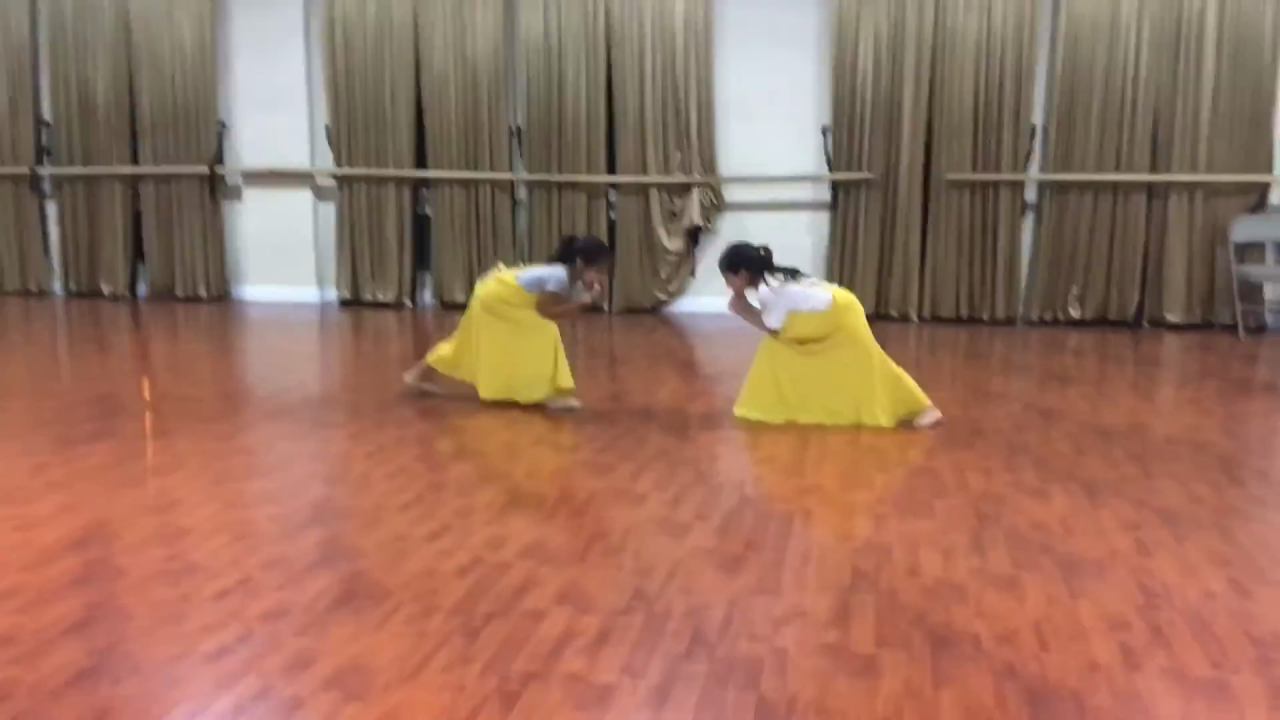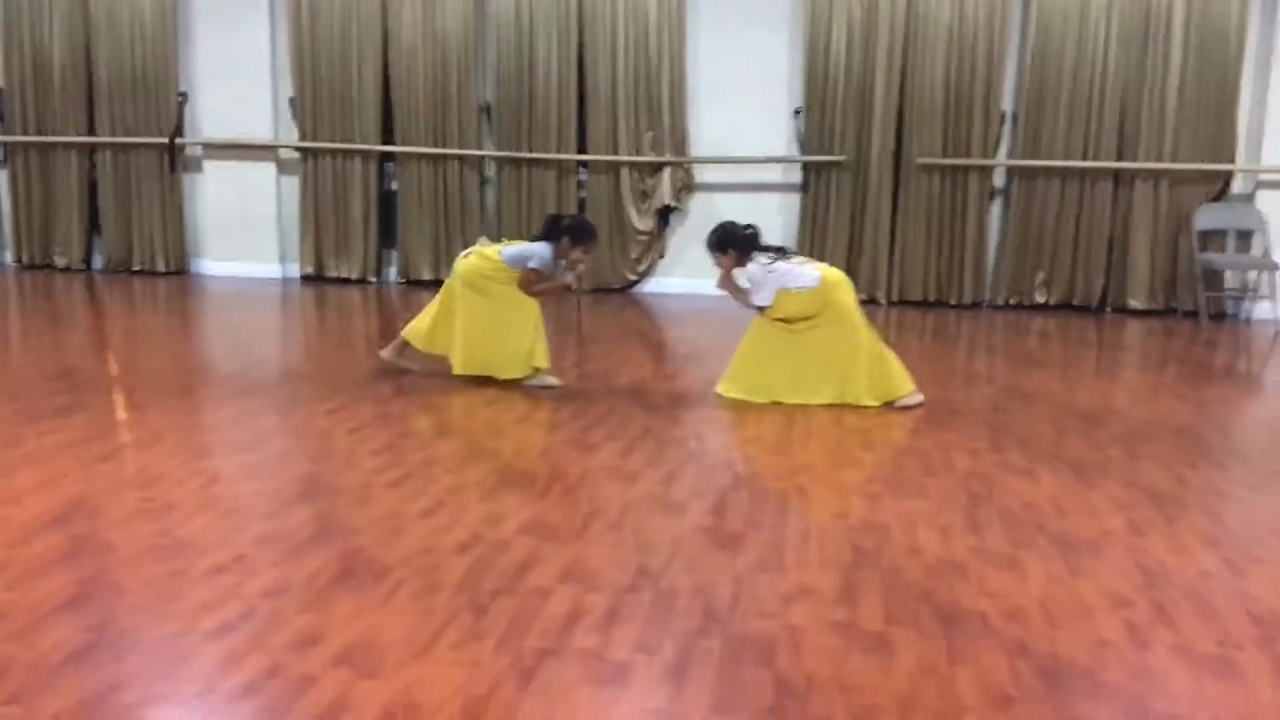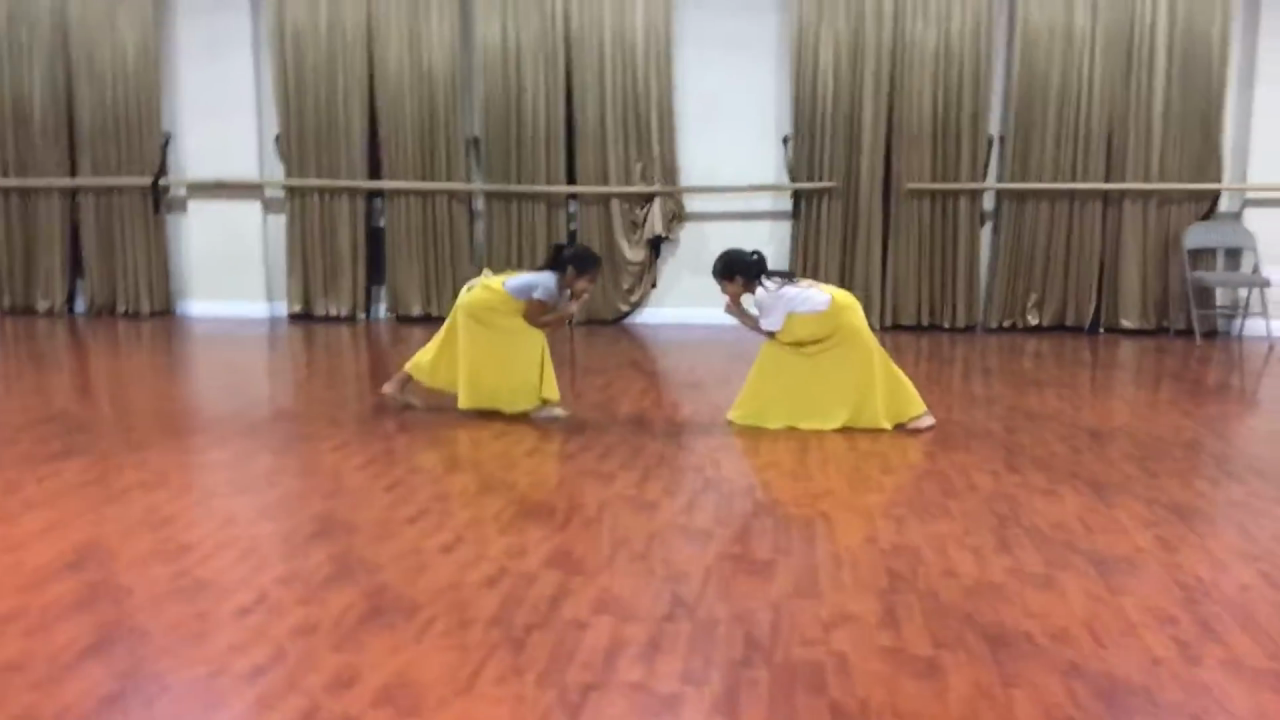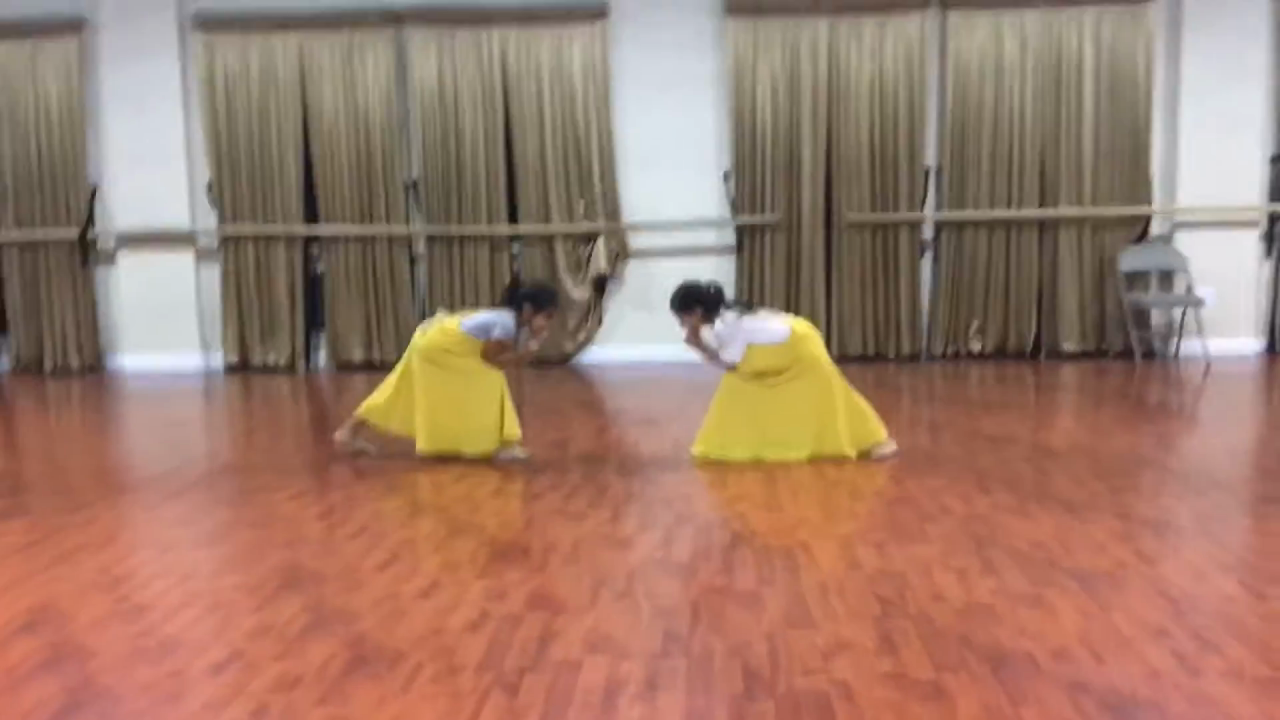
dt=0.2s
person 1, frame 1
left shoulder: (767, 291)
right shoulder: (771, 280)
left elbow: (774, 328)
right elbow: (775, 321)
left wrist: (742, 311)
right wrist: (745, 307)
left hip: (840, 314)
right hip: (825, 317)
left knee: (869, 364)
right knee: (776, 347)
left ankle: (922, 409)
person 1, frame 2
left shoulder: (755, 269)
right shoulder: (758, 258)
left elbow: (761, 307)
right elbow: (761, 298)
left wrist: (730, 288)
right wrist: (732, 285)
left hip: (829, 292)
right hip: (814, 295)
left knee: (857, 343)
right knee: (766, 327)
left ankle: (904, 391)
person 1, frame 3
left shoulder: (765, 294)
right shoulder: (767, 284)
left elbow: (770, 332)
right elbow: (769, 325)
left wrist: (738, 313)
right wrist: (740, 311)
left hip: (839, 314)
right hip: (823, 319)
left knee: (868, 364)
right knee: (775, 351)
left ankle: (915, 413)
person 1, frame 4
left shoulder: (723, 327)
right shoulder: (724, 317)
left elbow: (731, 364)
right elbow: (729, 357)
left wrist: (698, 344)
right wrist: (701, 343)
left hip: (798, 344)
right hip: (783, 348)
left knee: (829, 394)
right knee: (736, 383)
left ankle: (877, 441)
person 2, frame 1
left shoulder: (572, 280)
right shoulder: (559, 277)
left elbow: (560, 308)
right elbow: (545, 312)
left wrist: (585, 300)
right wrist: (581, 302)
left hip: (493, 294)
right hip: (497, 297)
left knee: (466, 342)
right knee: (543, 334)
left ankle: (419, 373)
right ankle: (549, 393)
person 2, frame 2
left shoulder: (555, 258)
right shoulder: (543, 255)
left elbow: (542, 286)
right elbow: (527, 289)
left wrist: (567, 280)
right wrist: (563, 282)
left hip: (474, 268)
right hip: (478, 272)
left knee: (444, 318)
right knee: (524, 311)
left ankle: (395, 349)
right ankle: (528, 372)
person 2, frame 3
left shoulder: (558, 286)
right shoulder: (548, 285)
left elbow: (549, 320)
right elbow: (532, 320)
left wrist: (568, 310)
right wrist: (567, 313)
left hip: (477, 300)
right hip: (482, 304)
left knee: (447, 350)
right knee: (531, 343)
left ankle: (397, 385)
right ankle: (536, 404)
person 2, frame 4
left shoulder: (516, 324)
right shoulder: (506, 323)
left elbow: (502, 357)
right elbow: (490, 361)
left wrist: (527, 349)
right wrist: (526, 351)
left hip: (432, 342)
right hip: (438, 346)
left knee: (399, 392)
right knee: (488, 383)
left ankle: (350, 431)
right ankle: (495, 445)
